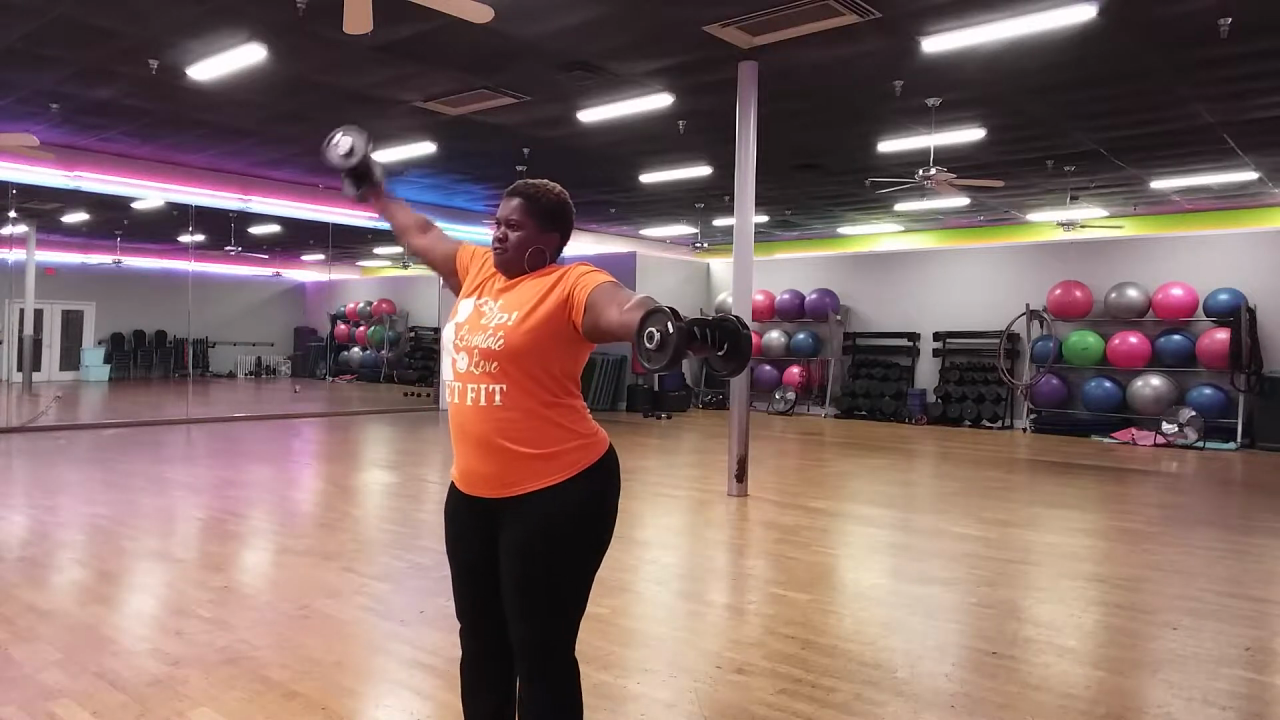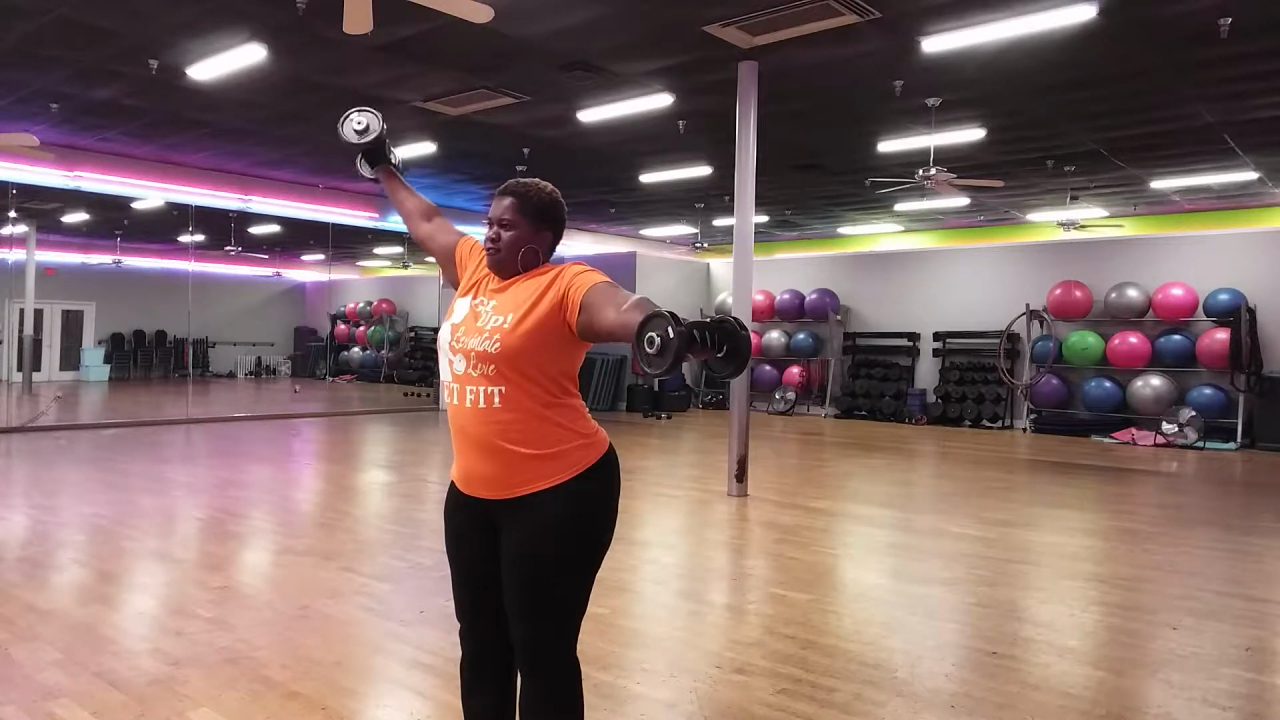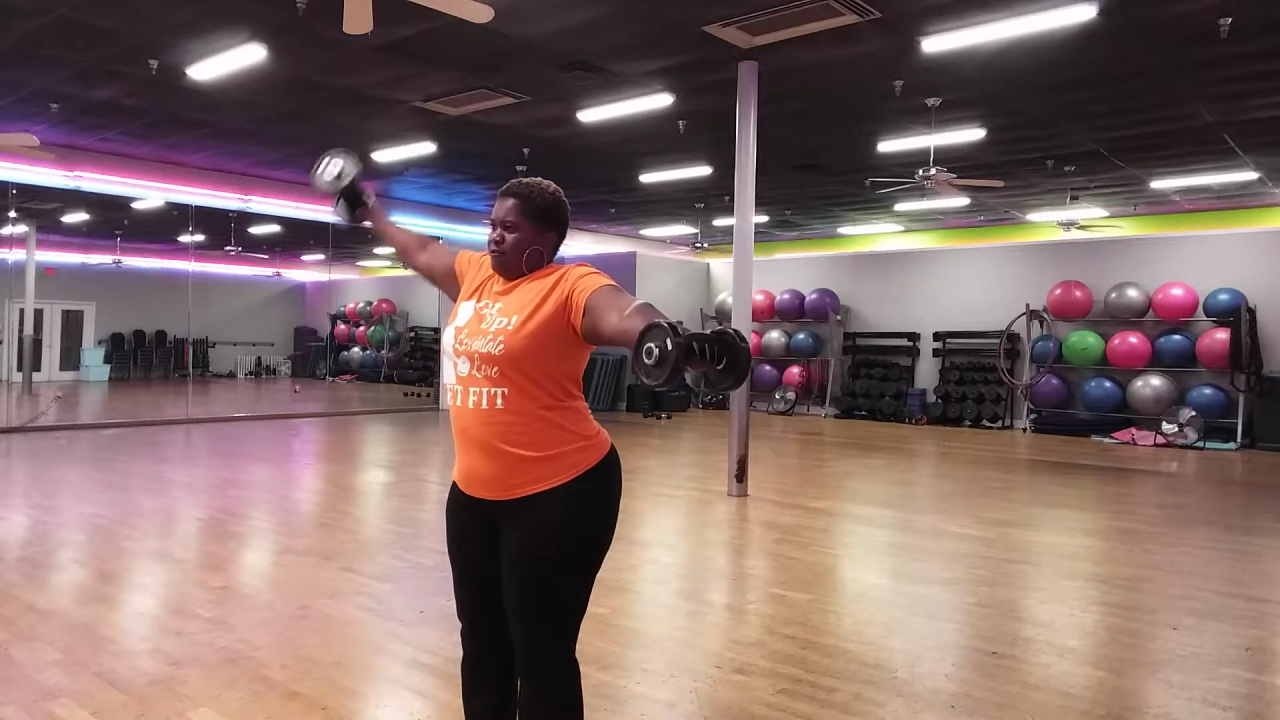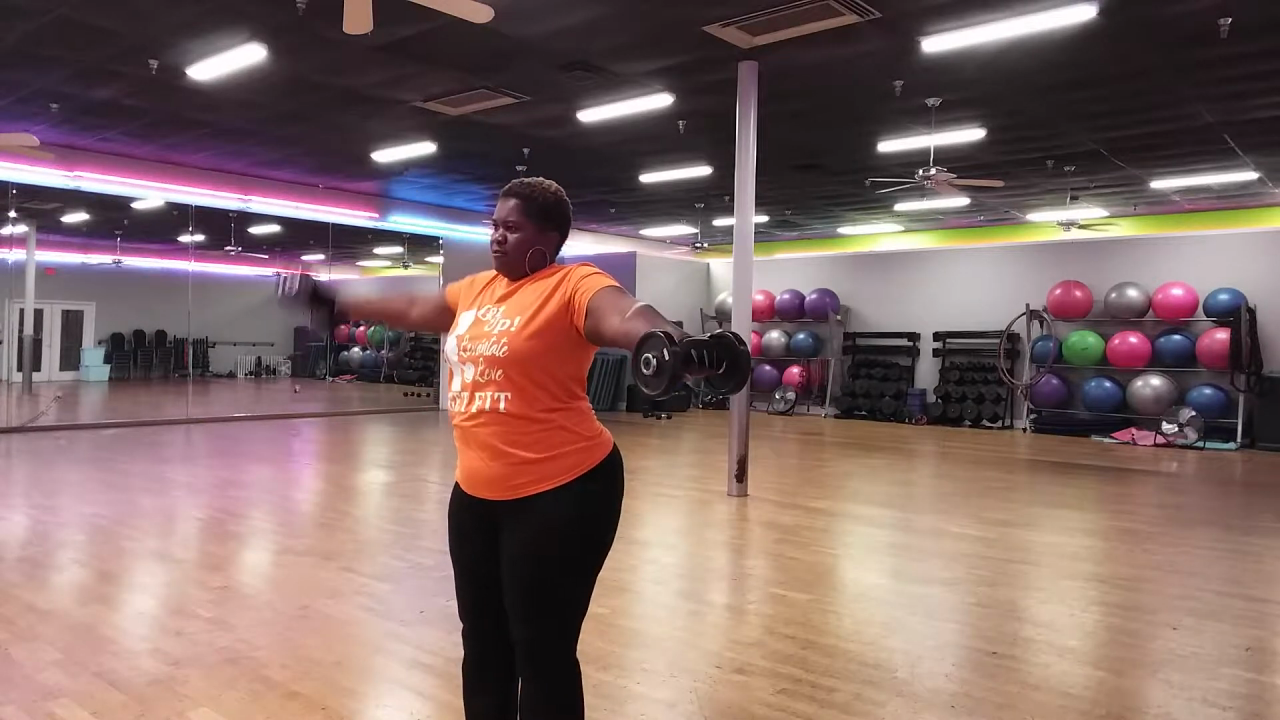
dt=0.2s
person 1, frame 1
left shoulder: (572, 285)
right shoulder: (479, 272)
left elbow: (625, 310)
right elbow: (421, 234)
right wrist: (374, 191)
left hip: (559, 492)
right hip: (474, 493)
left knee: (541, 651)
right knee: (481, 642)
person 1, frame 2
left shoulder: (567, 283)
right shoulder: (475, 270)
left elbow: (623, 310)
right elbow: (427, 220)
right wrist: (385, 173)
left hip: (558, 491)
right hip: (474, 493)
left knee: (542, 650)
right knee: (481, 641)
person 1, frame 3
left shoulder: (570, 285)
right shoulder: (477, 277)
left elbow: (625, 315)
right elbow: (419, 251)
right wrist: (368, 213)
left hip: (558, 493)
right hip: (475, 493)
left knee: (541, 650)
right knee: (482, 641)
person 1, frame 4
left shoulder: (574, 285)
right shoulder: (480, 288)
left elbow: (627, 317)
right elbow: (415, 311)
right wrist: (342, 306)
left hip: (561, 493)
right hip: (477, 495)
left knee: (542, 649)
right knee: (483, 640)
